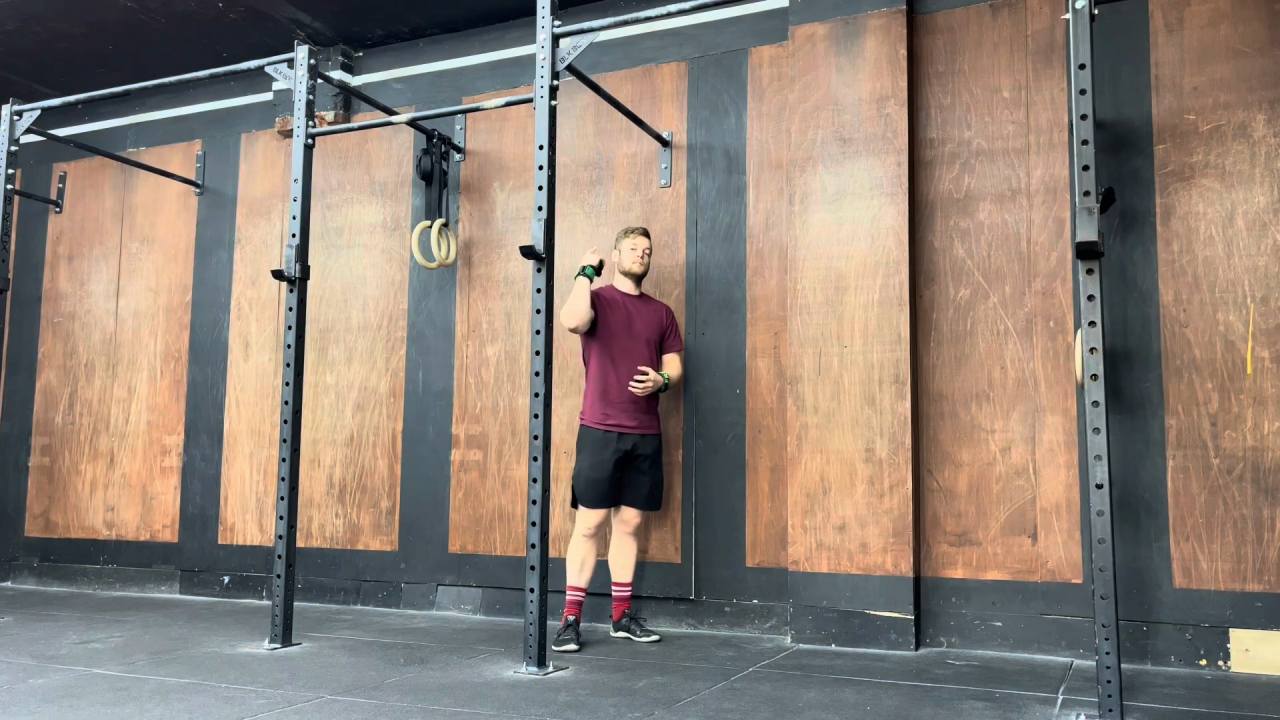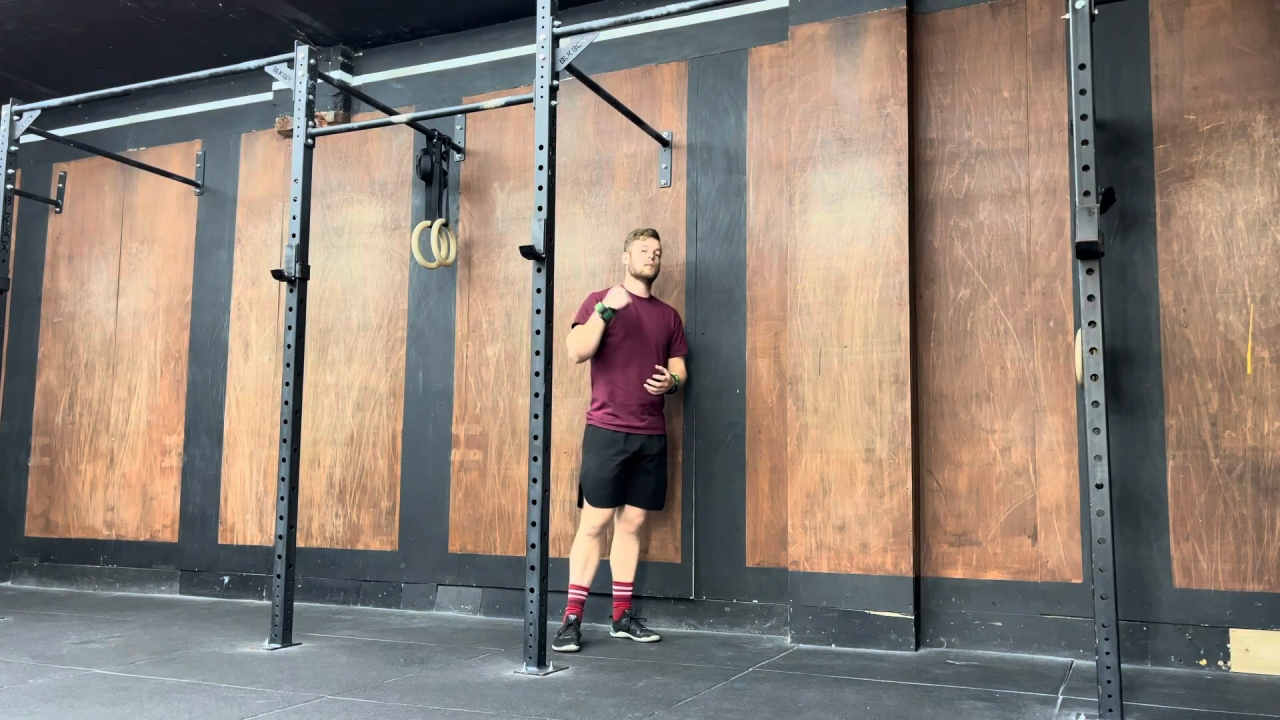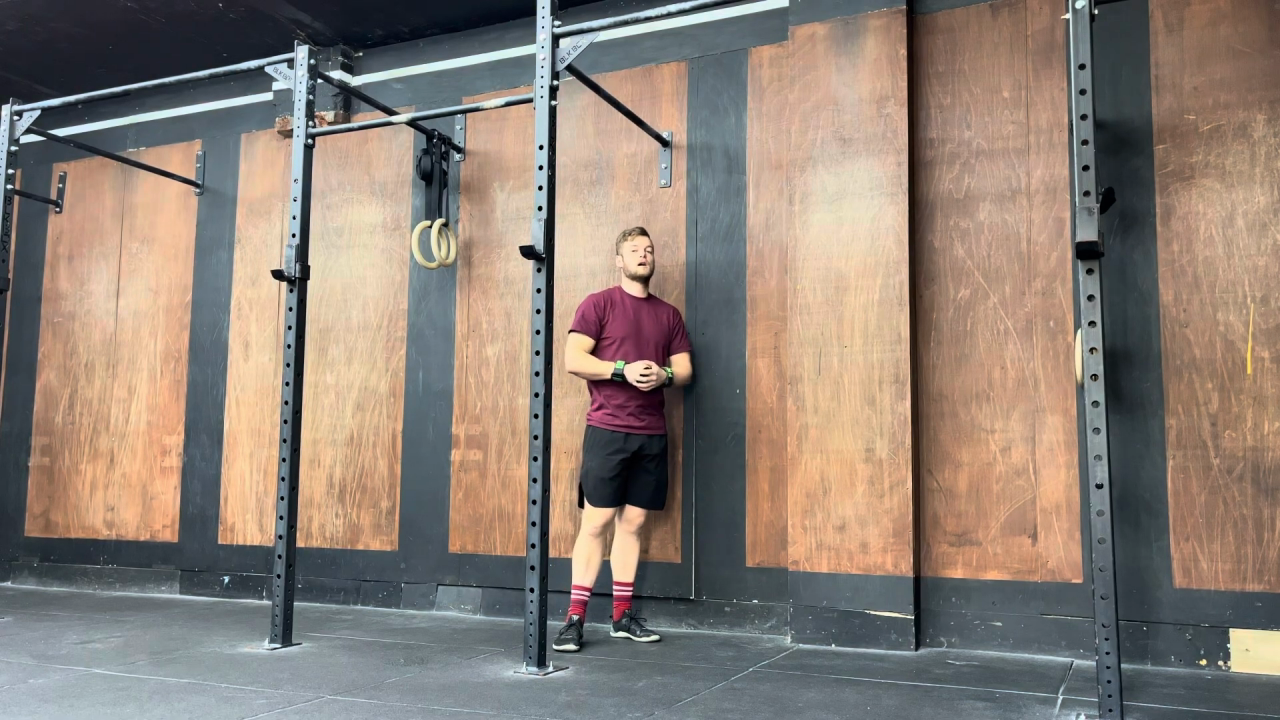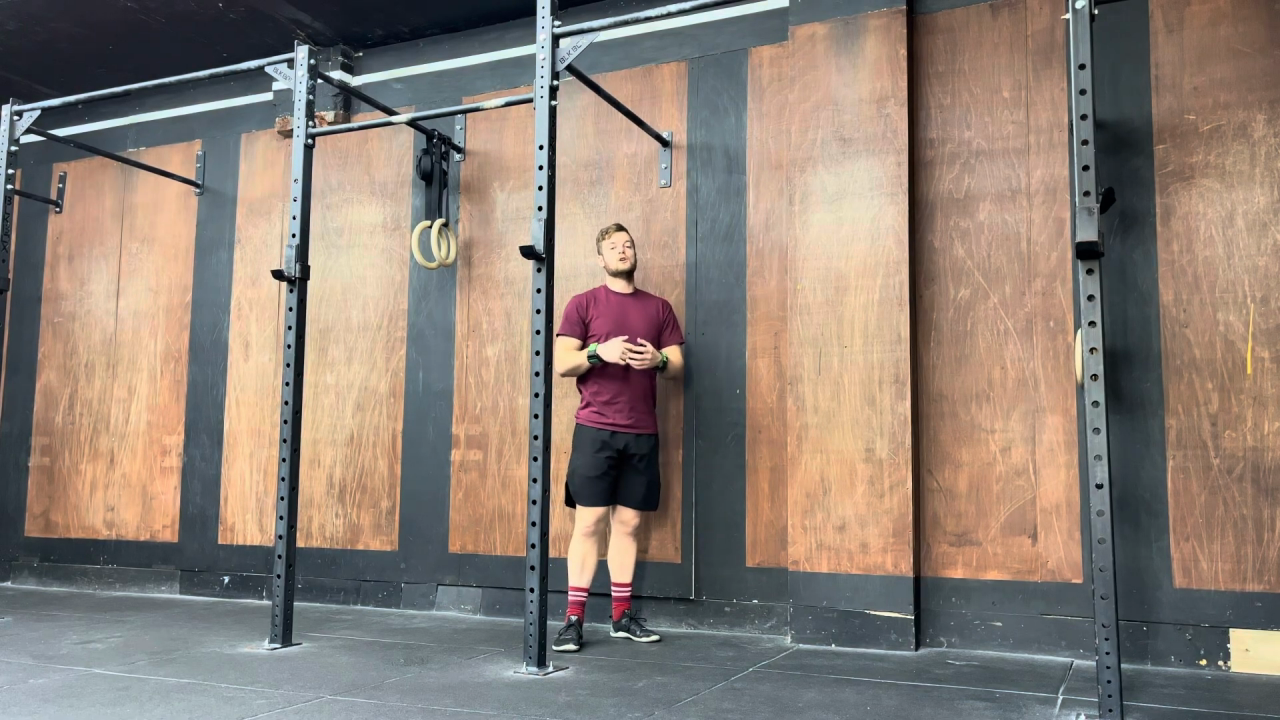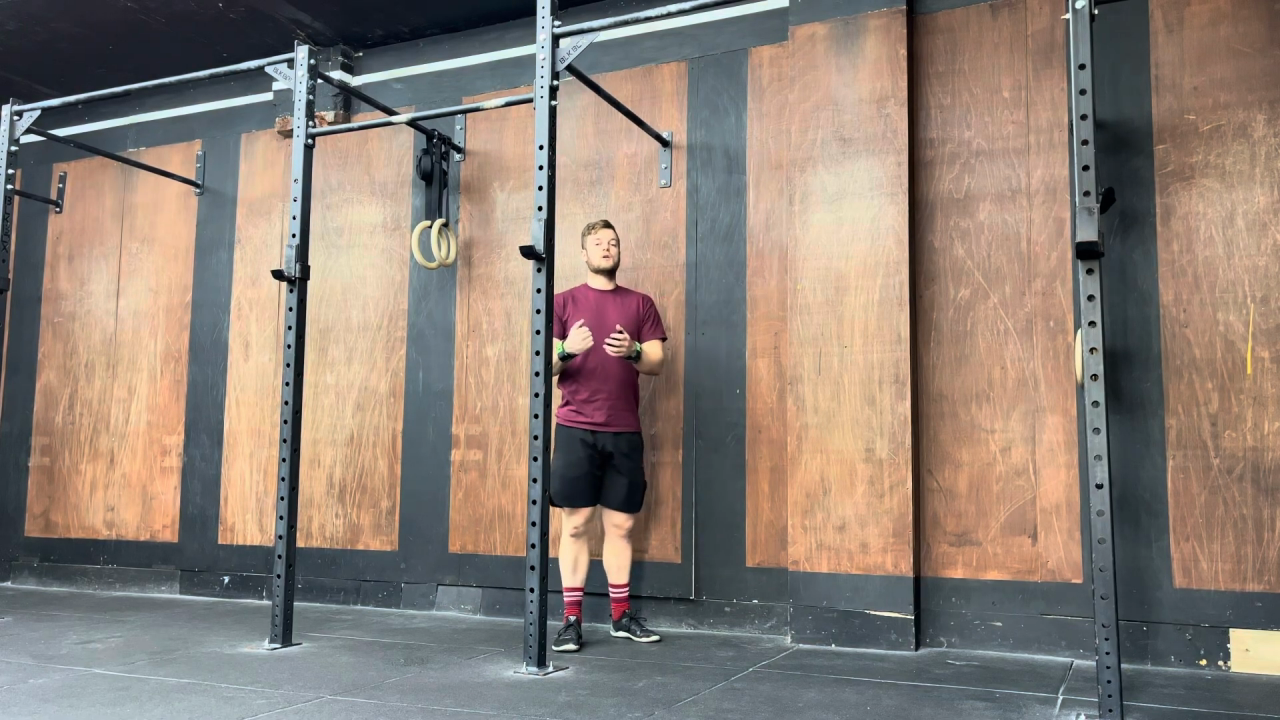
dt=0.4s
person 1, frame 1
left shoulder: (661, 312)
right shoulder: (596, 297)
left elbow: (675, 367)
right elbow: (573, 321)
left wrist: (660, 380)
right wrist: (586, 272)
left hip: (646, 434)
right hip: (600, 429)
left knee: (628, 523)
right knee: (589, 524)
left ankle: (622, 614)
right ankle: (570, 618)
person 1, frame 2
left shoulder: (669, 315)
right shoulder: (602, 304)
left elbow: (680, 369)
right elbow: (577, 351)
left wrist: (672, 382)
right wrist: (605, 309)
left hip: (652, 435)
right hip: (607, 429)
left knee: (632, 523)
right knee: (595, 522)
left ankle: (622, 615)
right ankle: (572, 617)
person 1, frame 3
left shoulder: (669, 314)
right shoulder: (598, 304)
left elbow: (685, 370)
right elbow: (573, 360)
left wrist: (664, 376)
right wrist: (623, 370)
left hip: (651, 435)
right hip: (607, 430)
left knee: (632, 523)
right knee: (596, 522)
left ankle: (622, 615)
right ankle: (574, 618)
person 1, frame 4
left shoulder: (659, 307)
right shoulder: (583, 304)
left elbow: (677, 367)
right elbow: (561, 363)
left wrist: (658, 361)
right wrist: (598, 352)
left hip: (642, 433)
right hip: (595, 429)
left knee: (627, 524)
right knee: (589, 523)
left ankle: (622, 615)
right ankle: (574, 619)
person 1, frame 5
left shoulder: (641, 304)
right shoulder: (563, 302)
left elbow: (657, 363)
right elbow: (547, 366)
left wrist: (632, 352)
right wrist: (567, 350)
left hip: (625, 432)
right hip: (576, 430)
left knee: (621, 525)
right knee: (575, 524)
left ankle: (622, 615)
right ankle: (571, 619)
